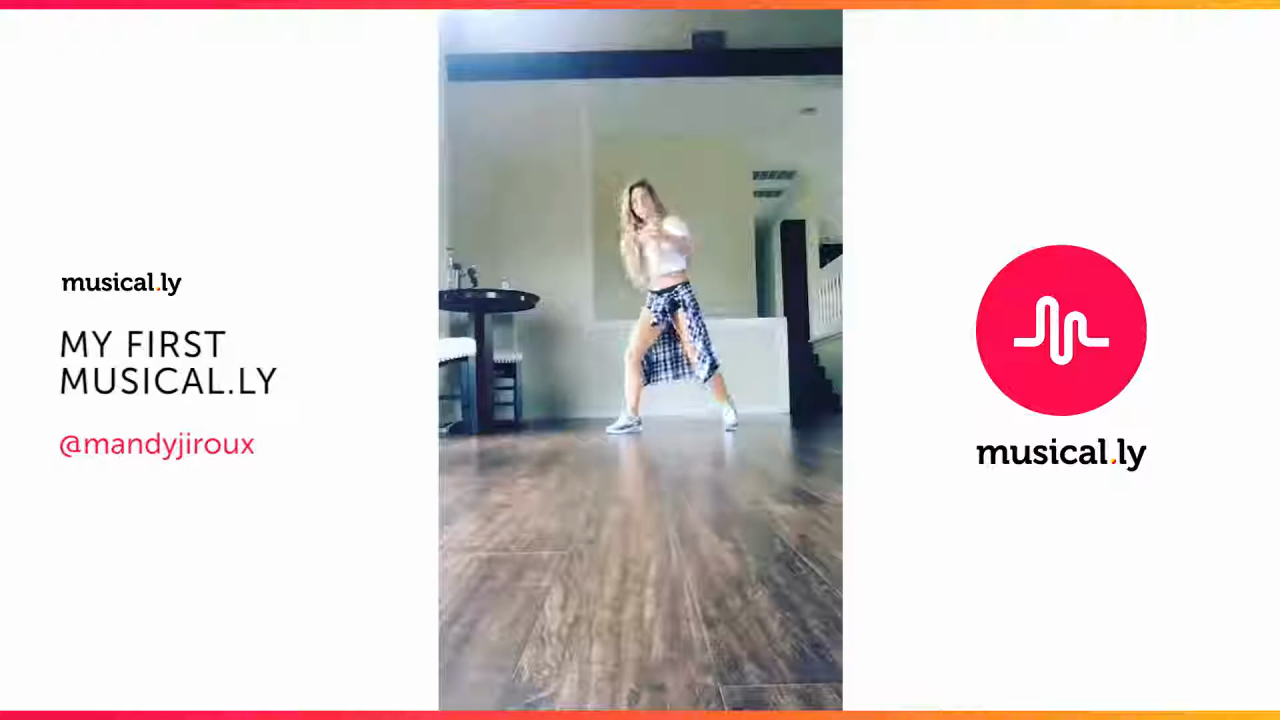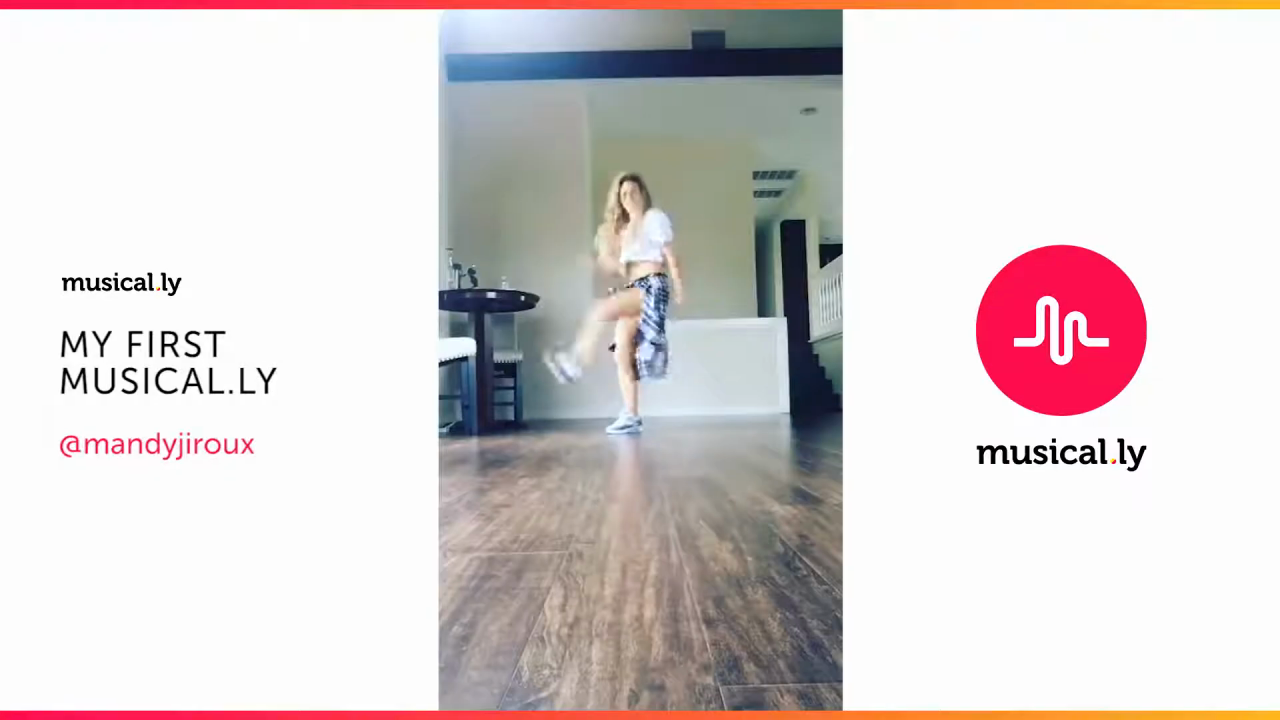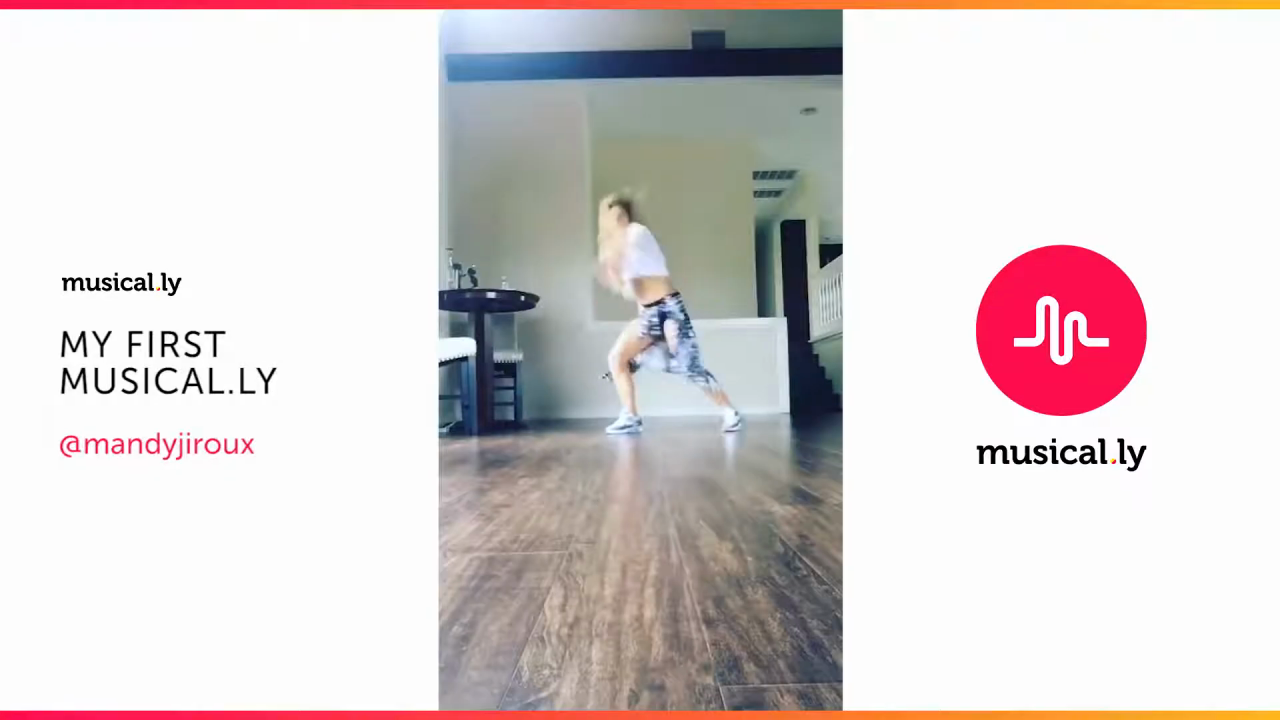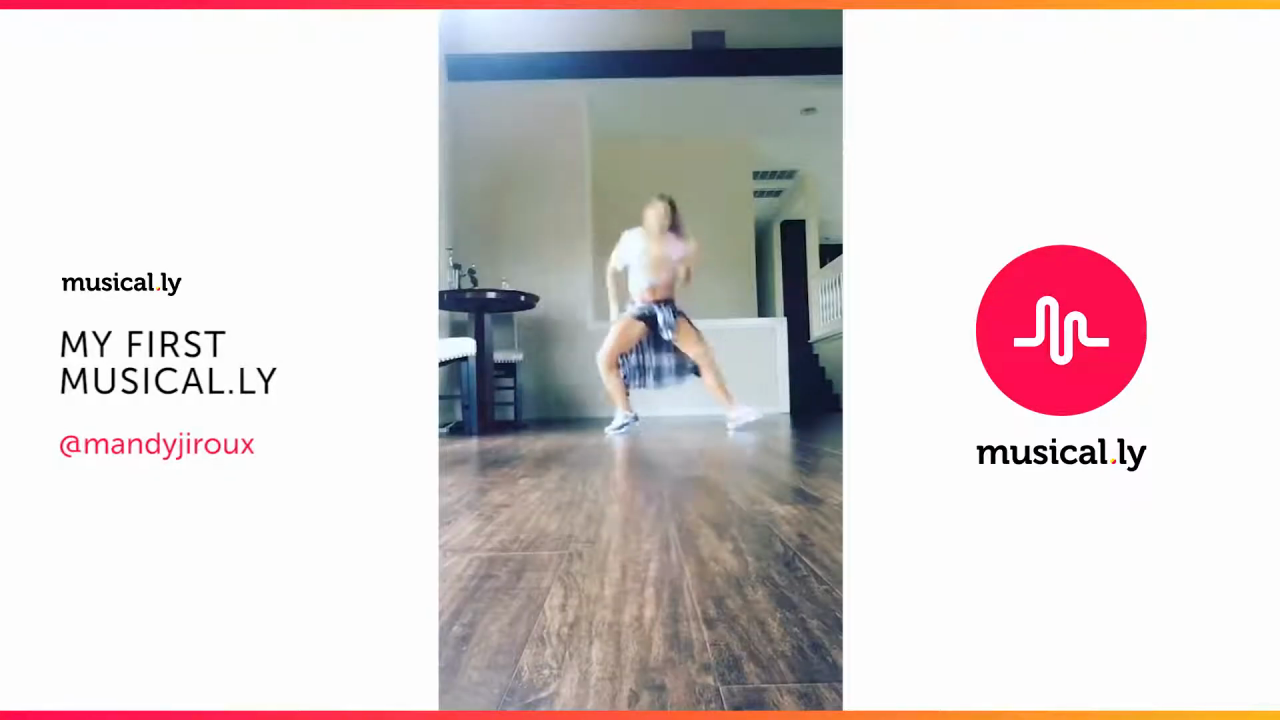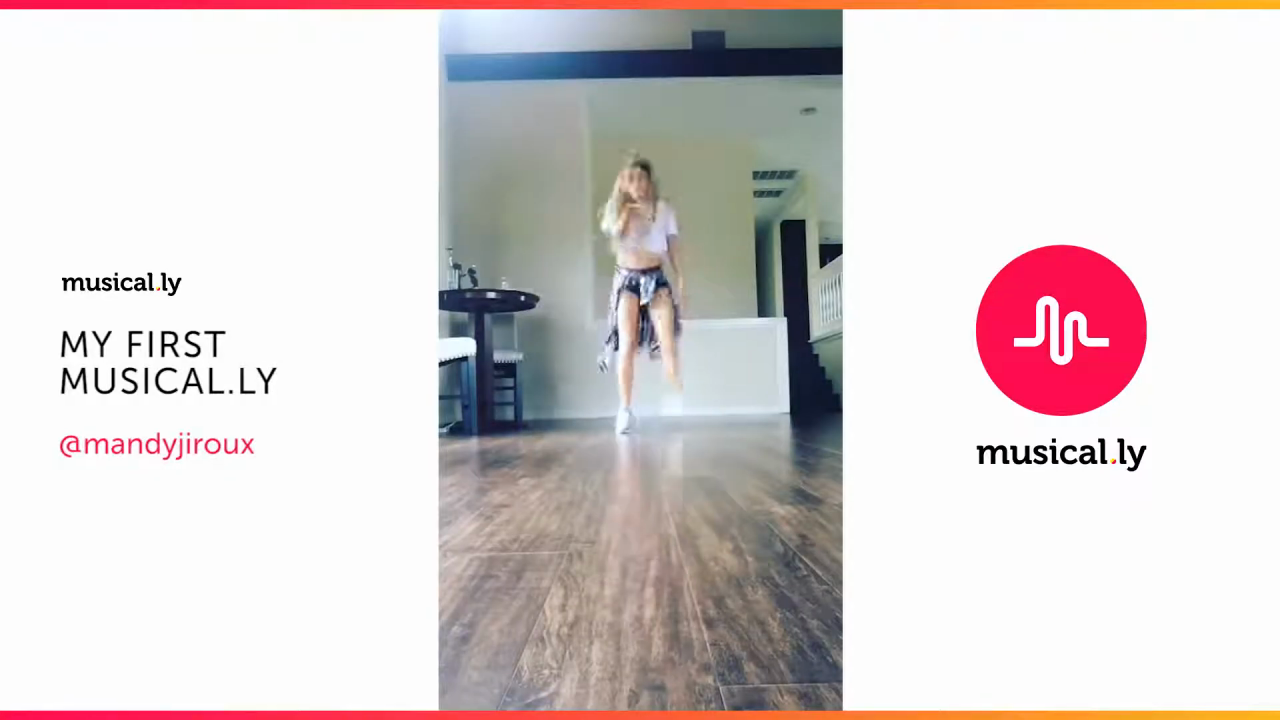
dt=0.5s
person 1, frame 1
left shoulder: (671, 223)
right shoulder: (638, 234)
left elbow: (685, 247)
left wrist: (662, 235)
left hip: (680, 295)
right hip: (655, 299)
left knee: (695, 354)
right knee: (632, 354)
left ankle: (728, 409)
right ankle: (631, 416)
person 1, frame 2
left shoulder: (655, 217)
right shoulder: (623, 228)
left elbow: (671, 252)
right elbow: (612, 262)
left wrist: (677, 283)
left hip: (653, 287)
right hip: (635, 290)
left knee: (600, 312)
right knee: (622, 353)
left ankle: (574, 364)
right ankle: (630, 416)
person 1, frame 3
left shoulder: (636, 232)
right shoulder: (627, 241)
left hip: (668, 307)
right hip: (649, 312)
left knee: (689, 367)
right knee: (616, 358)
left ankle: (729, 411)
right ankle: (630, 417)
person 1, frame 4
left shoulder: (678, 243)
right shoulder: (632, 239)
left elbow: (685, 275)
right elbow: (612, 271)
right wrist: (613, 306)
left hip: (668, 309)
right hip: (639, 310)
left knee: (703, 356)
right knee: (605, 357)
left ankle: (732, 411)
right ankle: (625, 413)
person 1, frame 5
left shoulder: (663, 208)
right shoulder: (616, 208)
left elbow: (672, 246)
right elbow: (617, 233)
left wrist: (680, 279)
right wrist: (629, 209)
left hip: (655, 277)
right hip: (626, 278)
left knee: (666, 338)
right knee: (626, 342)
left ankle: (677, 396)
right ankle: (625, 409)
